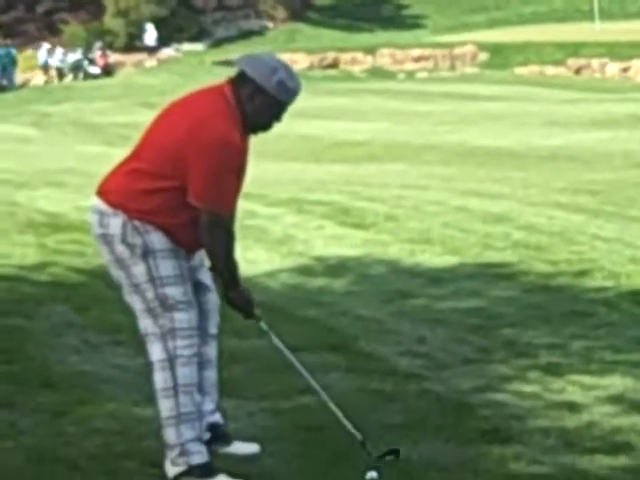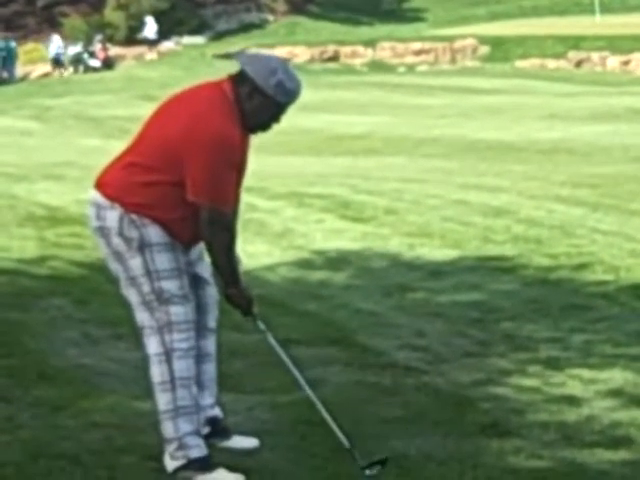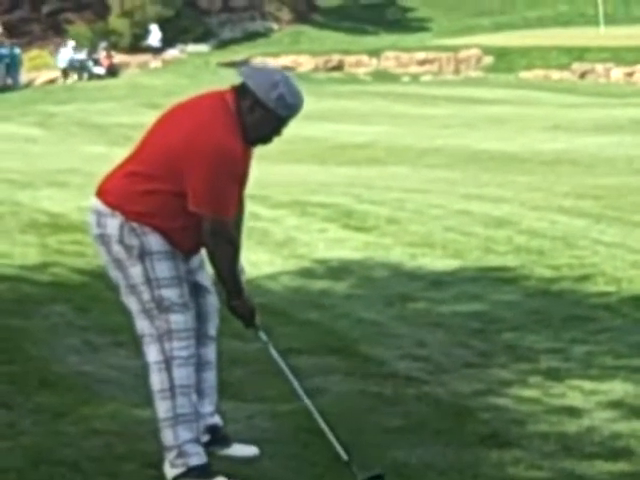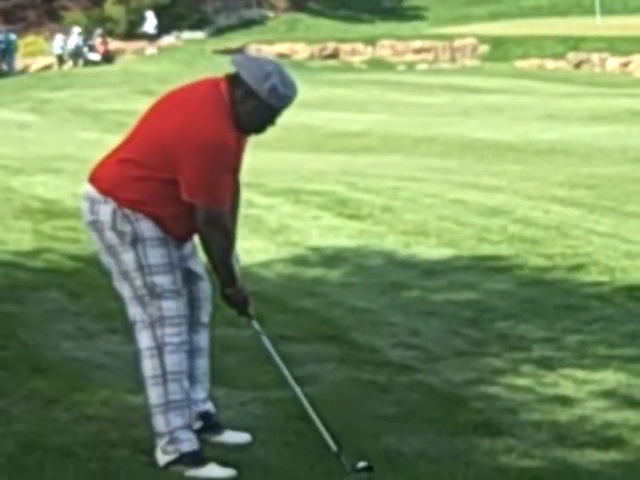
dt=0.3s
person 1, frame 1
left shoulder: (221, 106)
right shoulder: (218, 134)
left elbow: (217, 213)
right elbow: (213, 224)
left wrist: (226, 270)
right wrist: (232, 285)
left hip: (163, 225)
right hip: (132, 225)
left knee: (203, 320)
right knee: (176, 338)
left ankle: (205, 426)
person 1, frame 2
left shoulder: (222, 103)
right shoulder: (217, 130)
left elbow: (225, 199)
right elbow: (214, 220)
left wrist: (229, 263)
right wrist: (232, 282)
left hip: (160, 216)
right hip: (130, 218)
left knee: (202, 312)
right knee: (173, 331)
left ankle: (205, 420)
person 1, frame 3
left shoulder: (227, 113)
right shoulder: (218, 143)
left elbow: (232, 202)
right elbow: (216, 233)
left wrist: (235, 267)
right wrist: (236, 294)
left hip: (166, 226)
right hip: (132, 227)
left knee: (202, 320)
right knee: (172, 339)
left ankle: (204, 428)
person 1, frame 4
left shoulder: (222, 100)
right shoulder: (209, 132)
left elbow: (229, 188)
right elbow: (211, 220)
left wrist: (230, 253)
right wrist: (231, 283)
left hip: (157, 211)
right hip: (123, 212)
left knee: (195, 305)
right knee: (164, 324)
left ankle: (196, 414)
